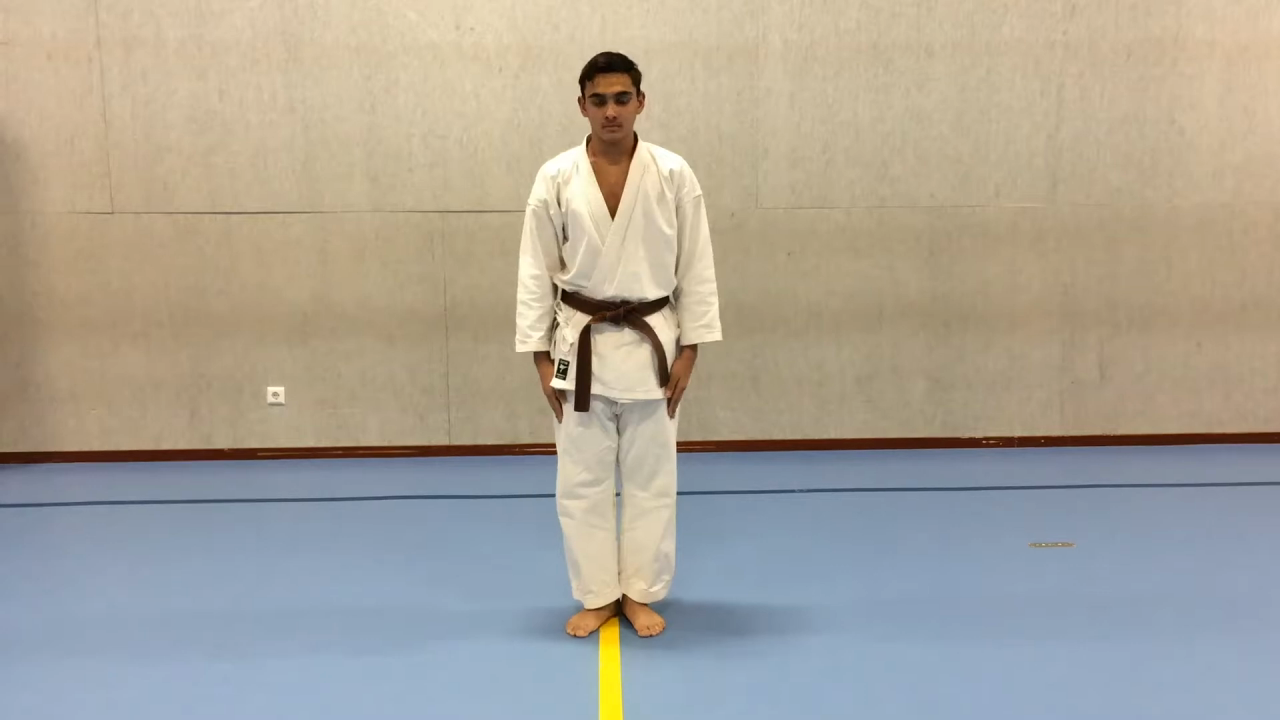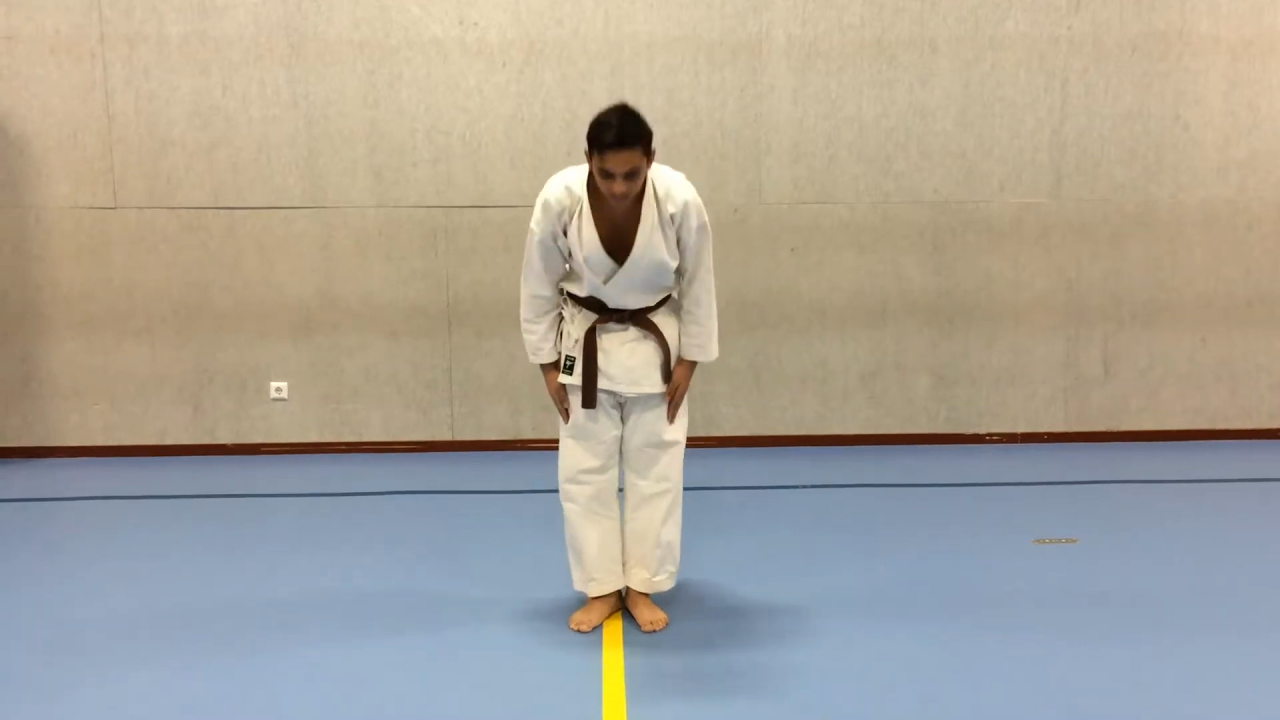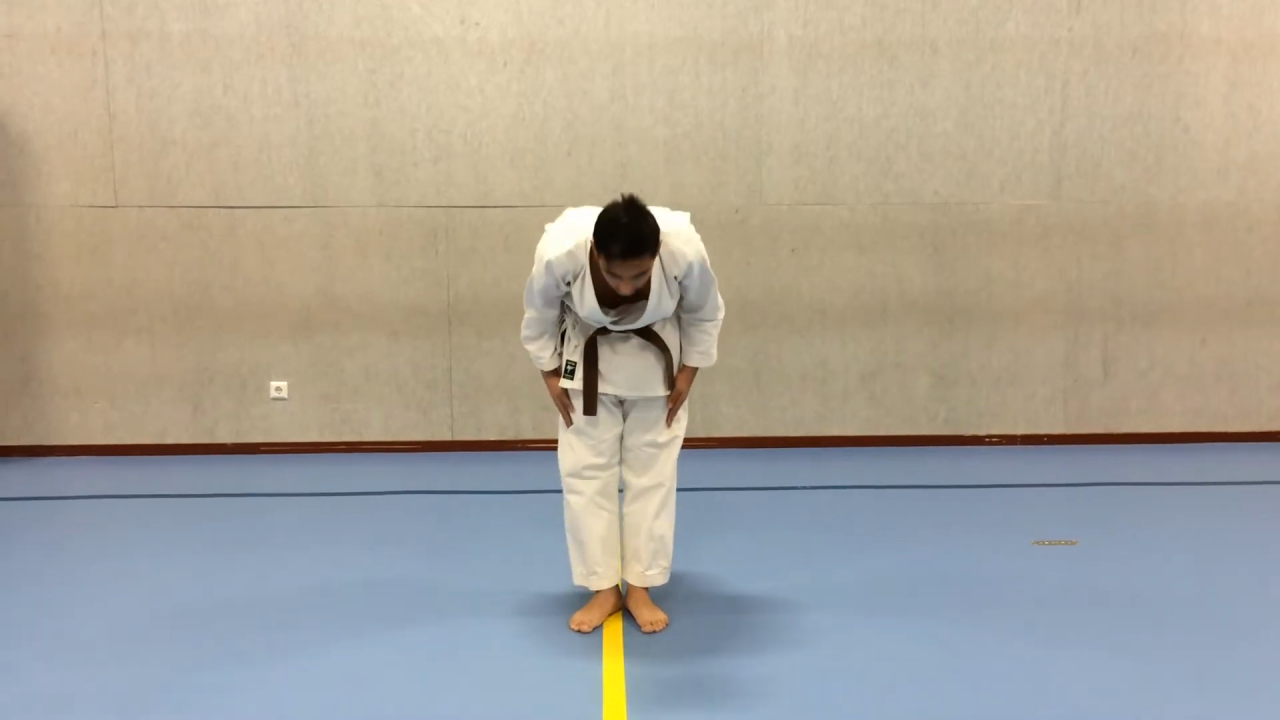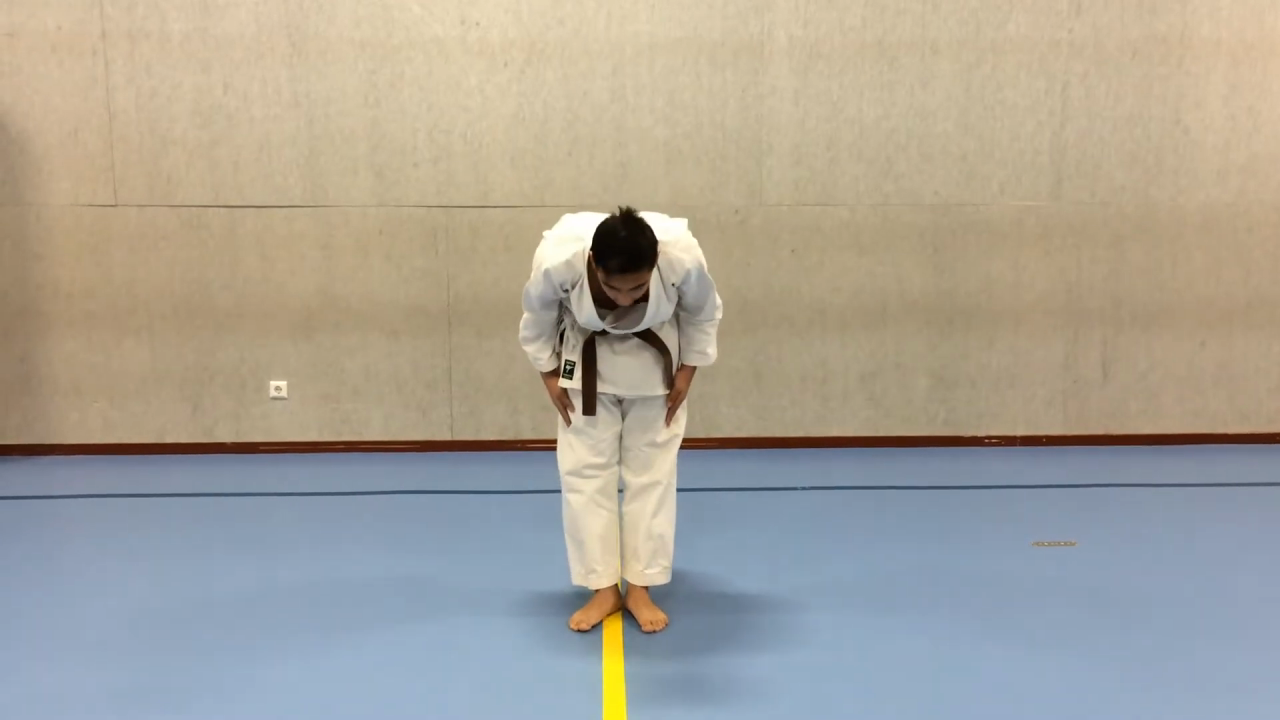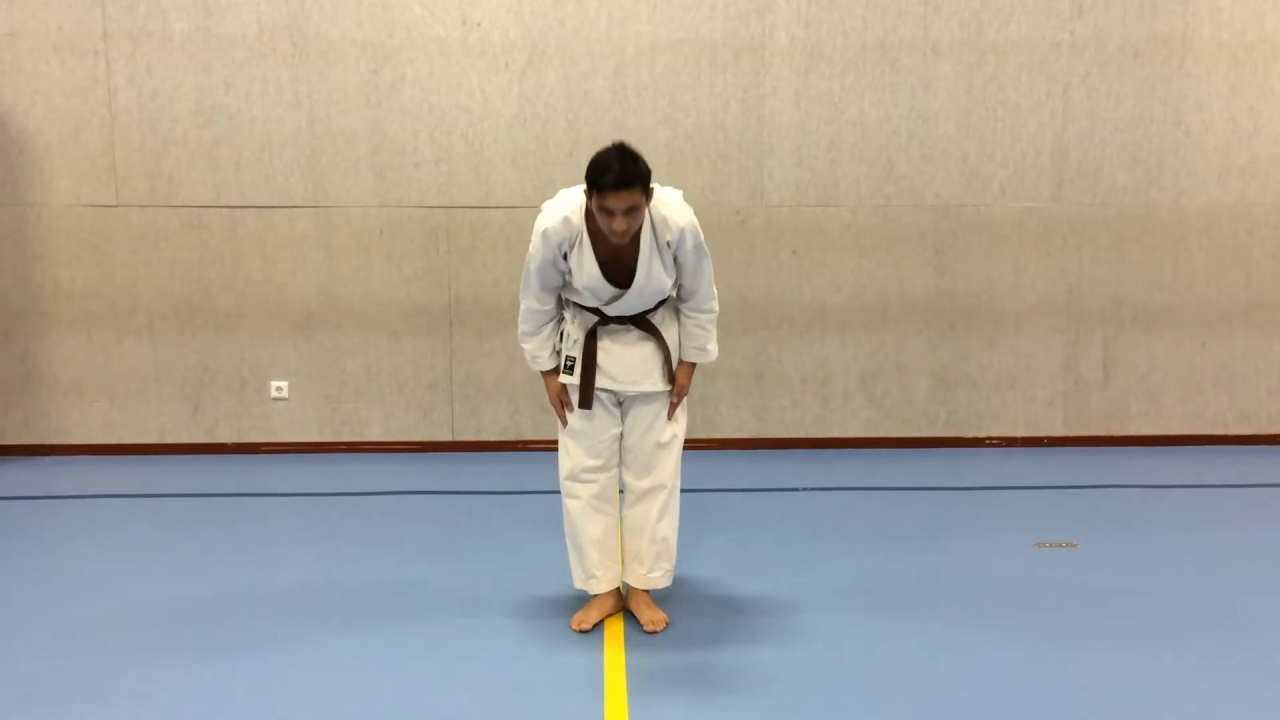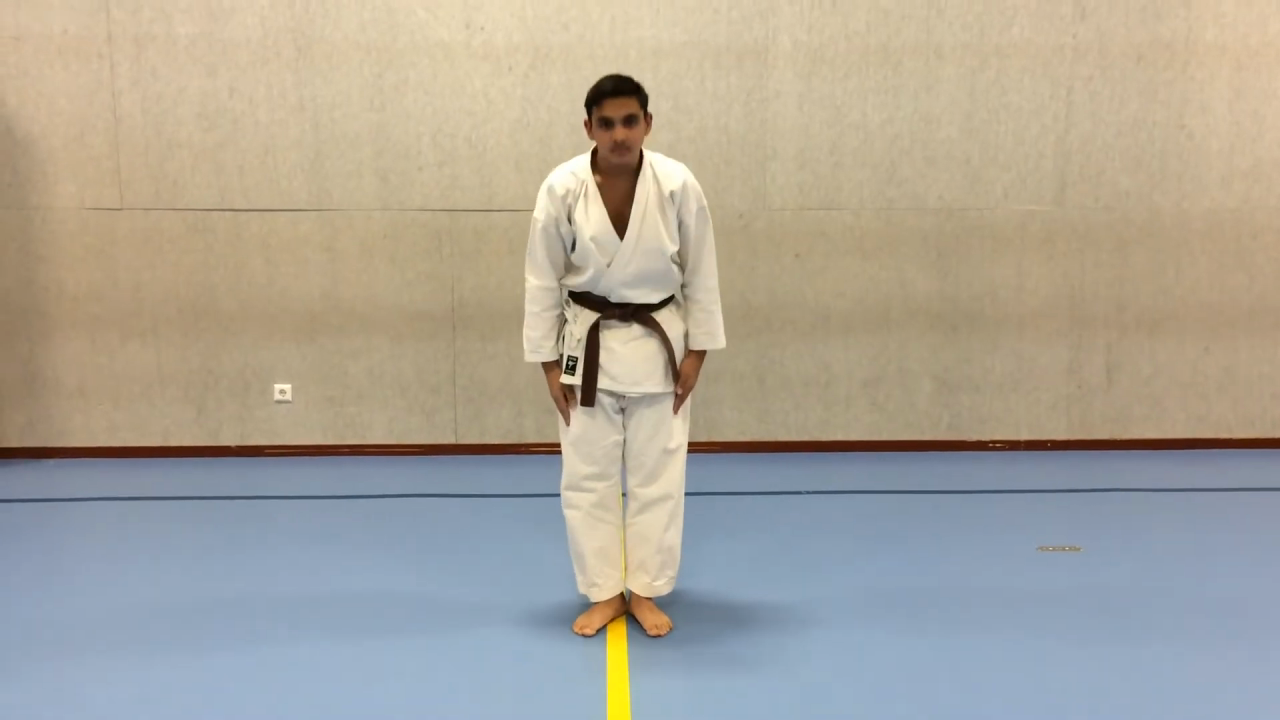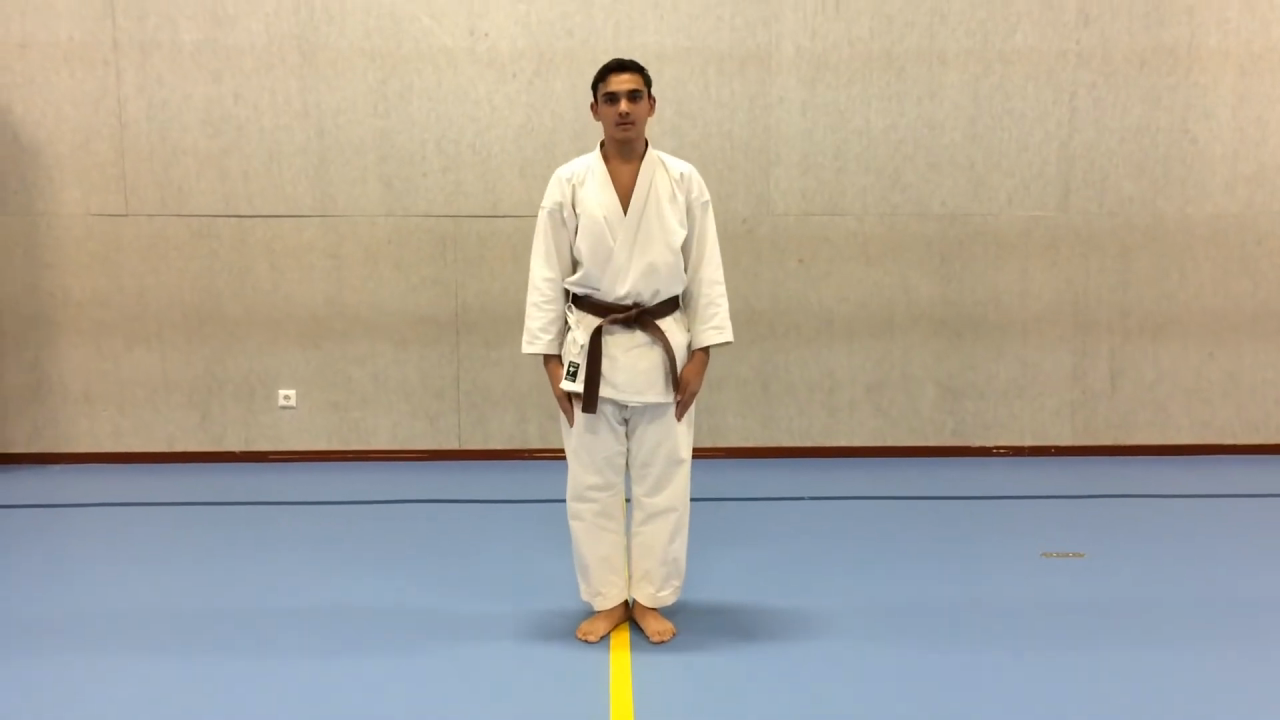
dt=0.3s
person 1, frame 1
left shoulder: (673, 174)
right shoulder: (556, 178)
left elbow: (696, 269)
right elbow: (536, 272)
left wrist: (689, 351)
right wrist: (541, 356)
left hip: (651, 343)
right hip: (581, 343)
left knee: (651, 478)
right knee: (582, 480)
left ankle: (639, 594)
right ankle: (597, 596)
person 1, frame 2
left shoulder: (680, 200)
right shoulder: (557, 200)
left elbow: (698, 287)
right elbow: (539, 287)
left wrist: (688, 361)
right wrist: (548, 364)
left hip: (656, 341)
right hip: (586, 341)
left knee: (655, 469)
right knee: (585, 469)
left ankle: (642, 587)
right ankle: (601, 588)
person 1, frame 3
left shoulder: (686, 250)
right shoulder: (559, 252)
left elbow: (705, 312)
right elbow: (539, 315)
left wrist: (688, 370)
right wrist: (551, 373)
left hip: (655, 351)
right hip: (587, 353)
left knee: (652, 469)
right knee: (586, 469)
left ankle: (639, 586)
right ankle: (603, 587)
person 1, frame 4
left shoulder: (683, 257)
right shoulder: (556, 260)
left elbow: (704, 311)
right elbow: (537, 317)
left wrist: (687, 371)
right wrist: (549, 375)
left hip: (654, 351)
right hip: (586, 354)
left knee: (652, 469)
right knee: (585, 469)
left ankle: (640, 587)
right ankle: (602, 587)
person 1, frame 5
left shoulder: (677, 220)
right shoulder: (556, 224)
left elbow: (699, 298)
right elbow: (538, 301)
left wrist: (689, 363)
right wrist: (548, 370)
left hip: (653, 343)
right hip: (587, 343)
left knee: (653, 470)
right knee: (586, 469)
left ankle: (642, 587)
right ankle: (602, 588)
person 1, frame 6
left shoulder: (678, 185)
right shoulder: (561, 188)
left elbow: (701, 275)
right elbow: (542, 280)
left wrist: (696, 352)
right wrist: (549, 362)
left hip: (659, 343)
right hip: (588, 343)
left knee: (658, 476)
right knee: (587, 477)
left ankle: (645, 592)
right ankle: (603, 593)
person 1, frame 7
left shoulder: (683, 179)
right shoulder: (569, 181)
left elbow: (705, 271)
right elbow: (547, 274)
left wrist: (701, 354)
right wrist: (550, 359)
left hip: (662, 347)
right hip: (590, 347)
left knee: (663, 483)
right knee: (592, 484)
left ankle: (650, 599)
right ankle: (607, 600)
